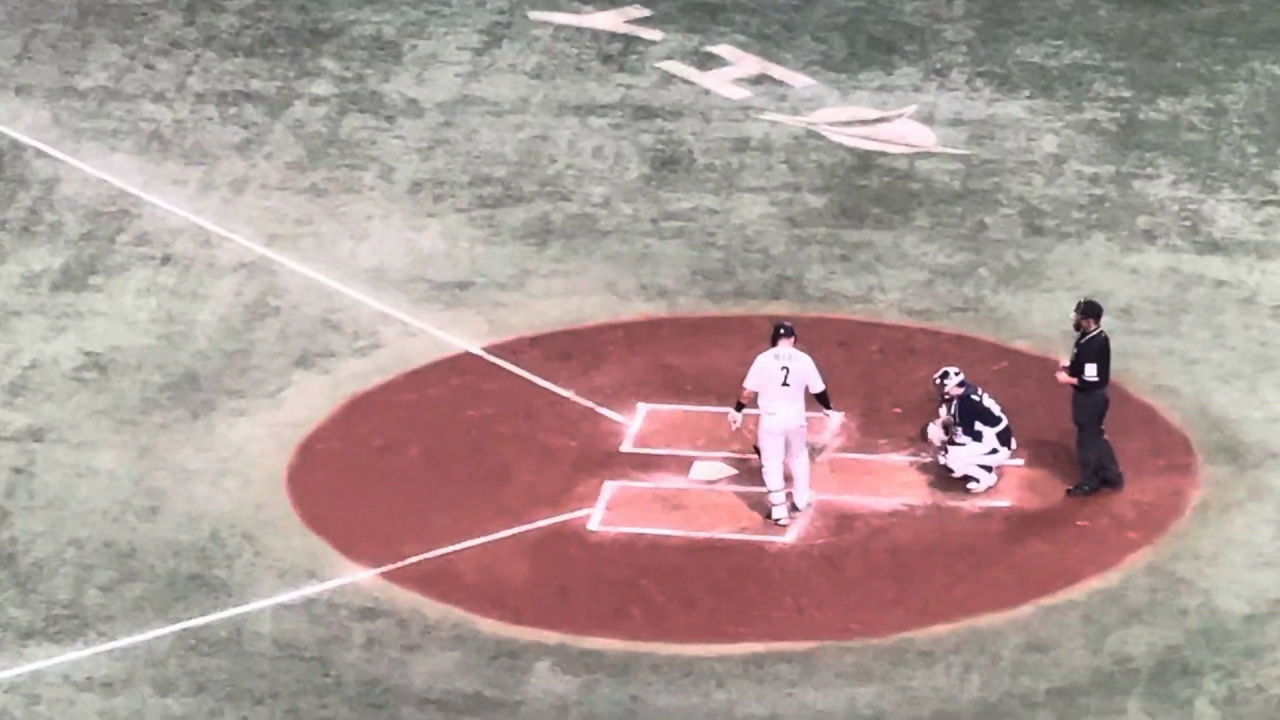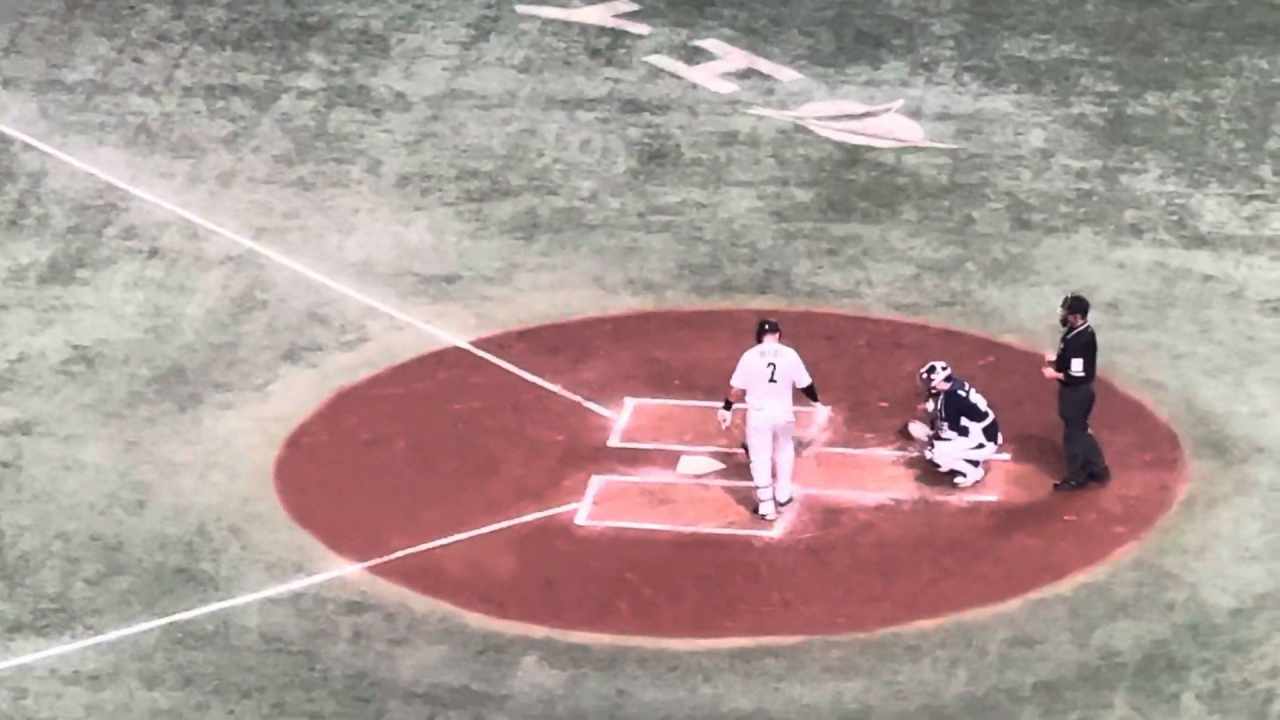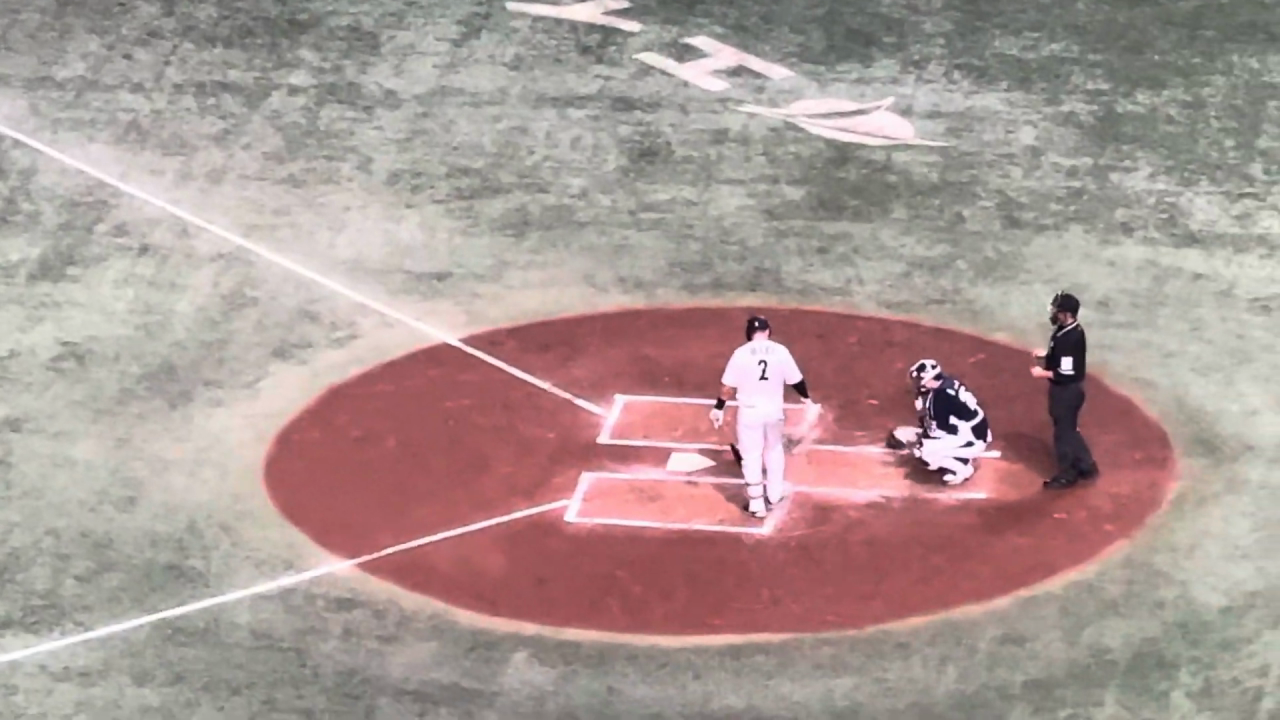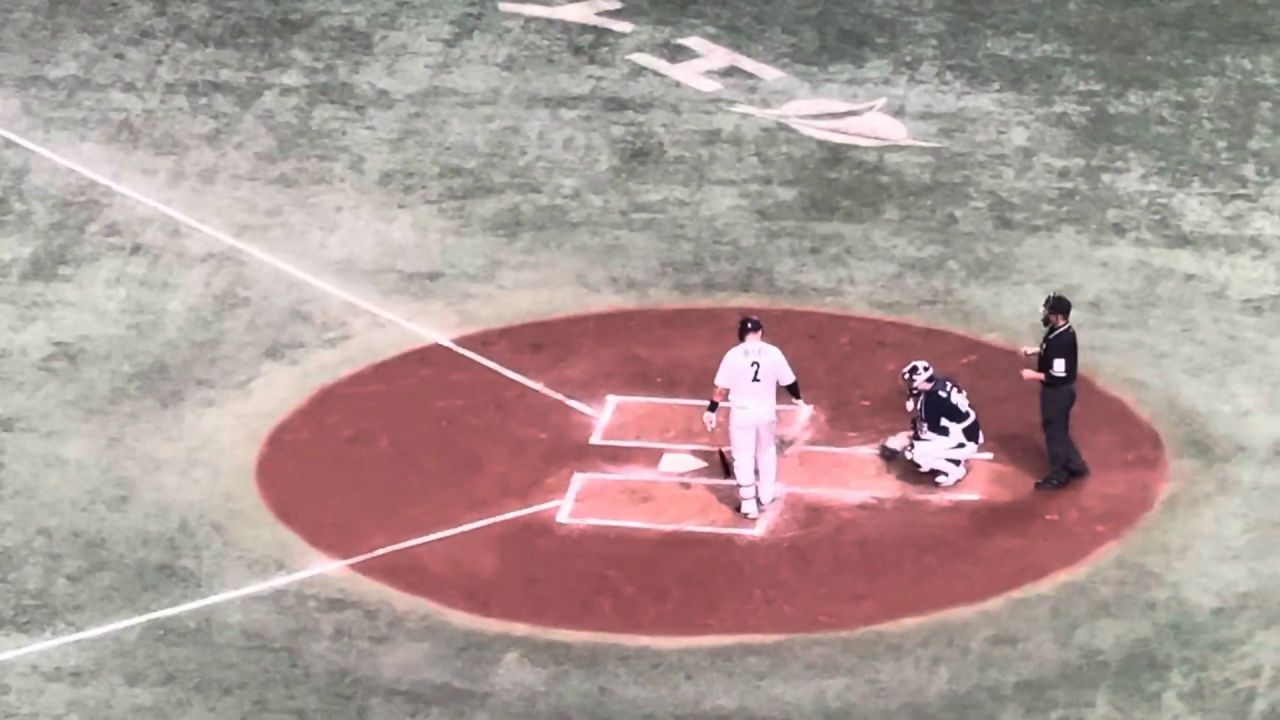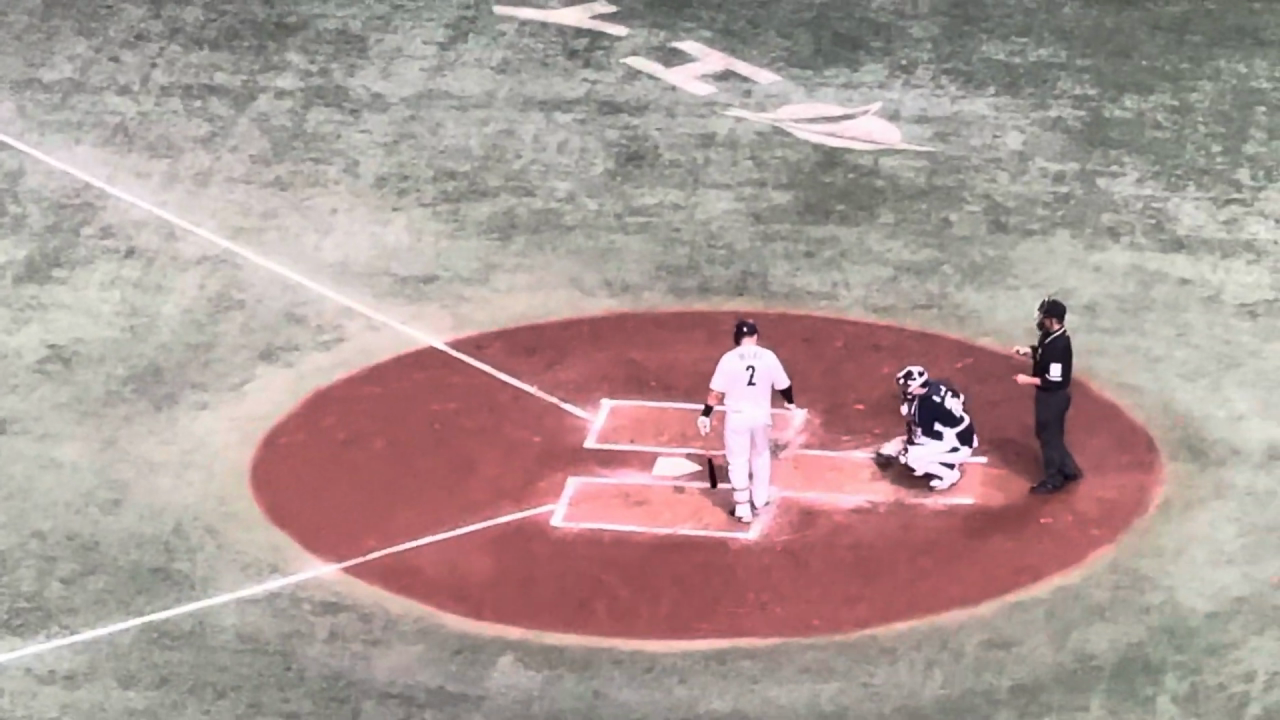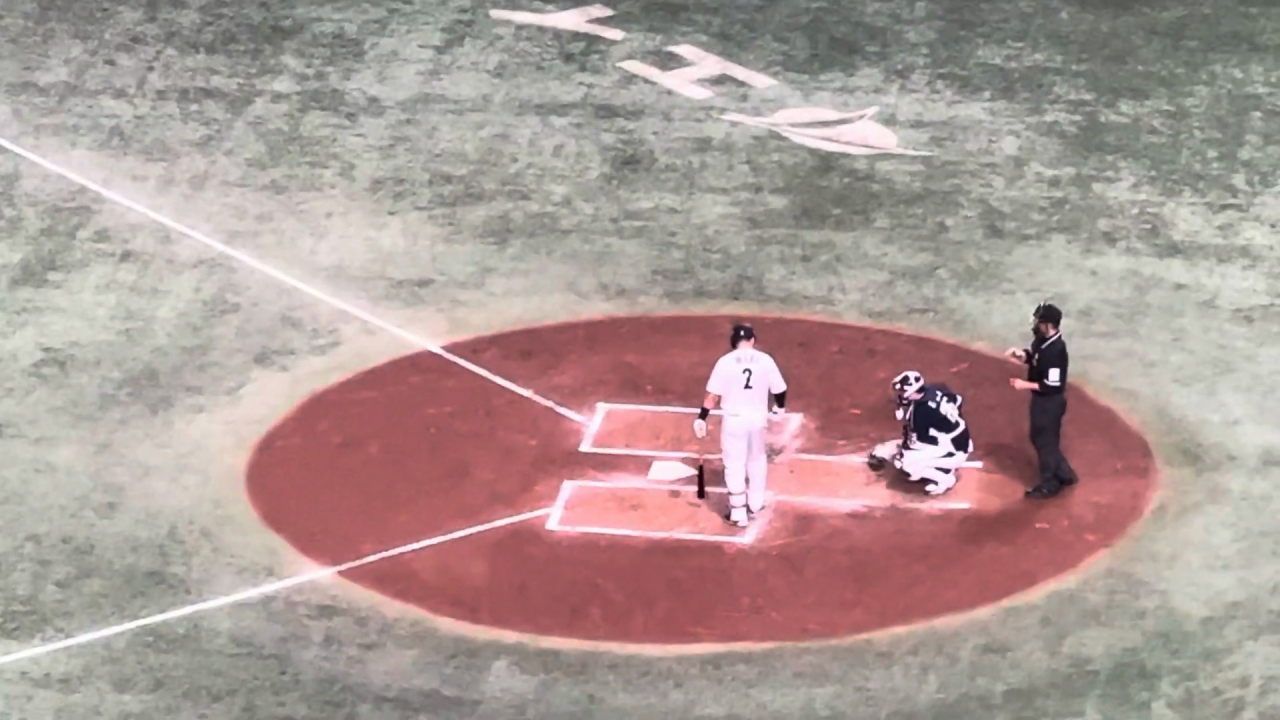
dt=0.1s
person 1, frame 1
left shoulder: (764, 359)
right shoulder: (804, 359)
left elbow: (748, 391)
right elbow: (818, 390)
left wrist: (737, 411)
right wrist: (829, 409)
left hip: (771, 418)
right hip: (795, 418)
left knee: (772, 464)
right knee: (799, 456)
left ankle: (779, 512)
right ankle: (801, 501)
person 1, frame 2
left shoulder: (750, 356)
right shoulder: (790, 354)
left elbow: (736, 389)
right elbow: (805, 383)
left wrist: (726, 409)
right wrist: (816, 402)
left hip: (758, 414)
right hip: (783, 413)
left knee: (760, 460)
right knee: (784, 450)
left ankle: (767, 507)
right ankle: (783, 495)
person 1, frame 3
left shoulder: (741, 353)
right shoulder: (781, 351)
left elbow: (728, 387)
right elbow: (796, 379)
left wrist: (718, 408)
right wrist: (806, 398)
left hip: (749, 411)
right hip: (774, 410)
left knee: (751, 457)
right knee: (774, 449)
left ankle: (757, 505)
right ankle: (774, 495)
person 1, frame 4
left shoulder: (733, 355)
right shoulder: (773, 353)
left elbow: (721, 388)
right elbow: (789, 381)
left wrist: (711, 411)
right wrist: (798, 399)
left hip: (742, 413)
right hip: (766, 411)
left knee: (743, 458)
right knee: (767, 451)
left ankle: (749, 506)
right ankle: (766, 496)
person 1, frame 5
left shoulder: (729, 358)
right shoulder: (769, 356)
left elbow: (716, 392)
right elbow: (783, 385)
left wrist: (705, 415)
right wrist: (790, 403)
left hip: (737, 417)
right hip: (762, 415)
left knee: (738, 462)
right knee: (761, 456)
left ankle: (743, 510)
right ankle: (759, 500)
person 1, frame 6
left shoulder: (725, 362)
right shoulder: (766, 360)
left elbow: (713, 395)
right elbow: (780, 390)
left wrist: (701, 419)
right wrist: (779, 406)
left hip: (734, 420)
right hip: (758, 419)
left knee: (734, 466)
right knee: (757, 460)
left ankle: (738, 514)
right ankle: (755, 504)
person 2, frame 1
left shoulder: (1090, 346)
right shoulder: (1098, 337)
left elbow: (1089, 380)
left wrist: (1067, 379)
right wrist: (1071, 364)
left hip: (1089, 397)
right hip: (1096, 395)
left knee: (1087, 440)
right knee: (1096, 436)
left ankle: (1089, 483)
right ankle: (1112, 476)
person 2, frame 2
left shoulder: (1077, 340)
right shoulder: (1083, 332)
left elbow: (1075, 376)
left wrist: (1054, 374)
right wrist: (1058, 358)
left hip: (1076, 392)
right hip: (1081, 390)
left knee: (1073, 434)
right knee: (1081, 431)
left ankle: (1076, 477)
right ankle: (1098, 469)
person 2, frame 3
left shoulder: (1067, 339)
right shoulder: (1071, 330)
left elbow: (1065, 374)
left wrist: (1043, 373)
right wrist: (1046, 355)
left hip: (1066, 391)
right hip: (1070, 389)
left knee: (1063, 432)
right knee: (1068, 429)
left ankle: (1066, 475)
right ankle: (1086, 466)
person 2, frame 4
left shoulder: (1061, 341)
right shoulder: (1059, 331)
left elbow: (1057, 376)
left wrist: (1033, 375)
right wrist: (1035, 351)
left hip: (1058, 392)
right hip: (1056, 391)
left knee: (1055, 433)
right knee: (1057, 430)
left ankle: (1058, 476)
right ankle: (1075, 466)
person 2, frame 5
left shoulder: (1057, 346)
right shoulder: (1051, 335)
left elbow: (1053, 380)
right elbow: (1041, 352)
left wrist: (1028, 380)
right wrist: (1027, 351)
left hip: (1053, 397)
right hip: (1050, 396)
left knee: (1050, 438)
right knee: (1046, 434)
left ankle: (1053, 480)
right ankle: (1069, 470)
person 2, frame 6
left shoulder: (1054, 351)
right shoulder: (1043, 339)
left elbow: (1052, 386)
right elbow: (1032, 356)
left wrist: (1025, 385)
right wrist: (1020, 354)
left hip: (1049, 402)
right hip: (1042, 400)
left knee: (1045, 442)
right knee: (1039, 438)
left ankle: (1048, 485)
right ankle: (1064, 474)
